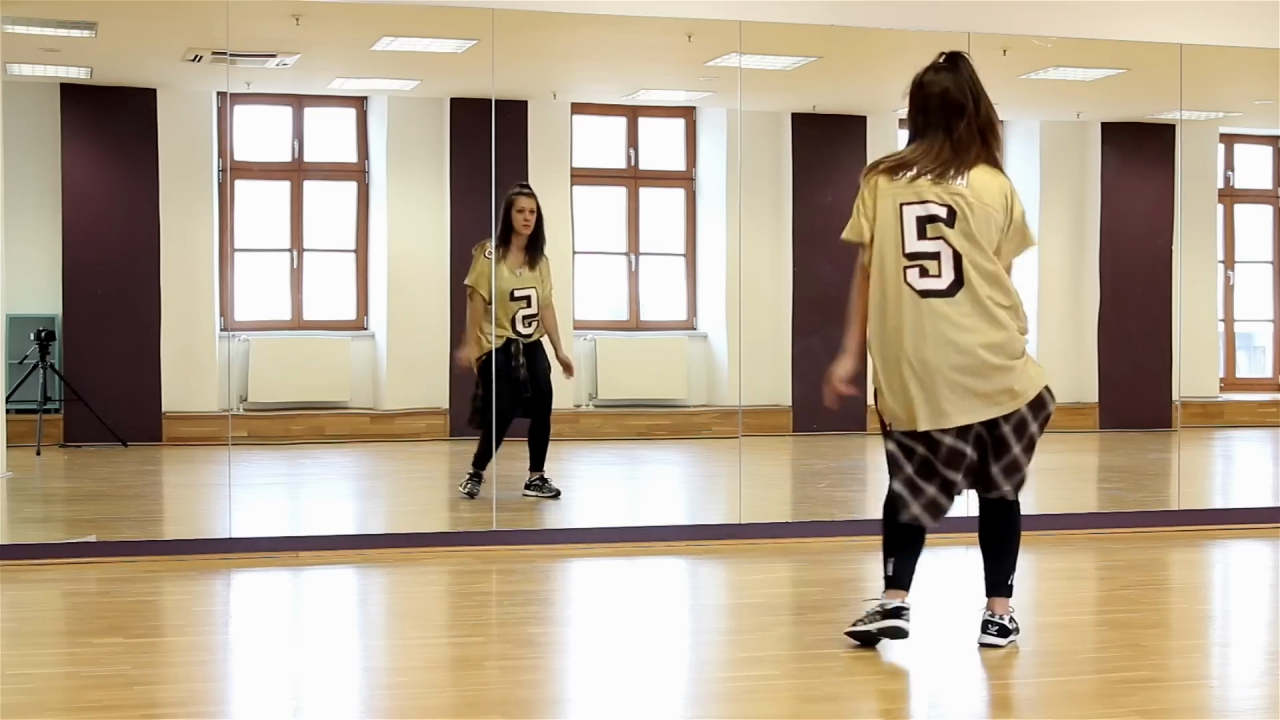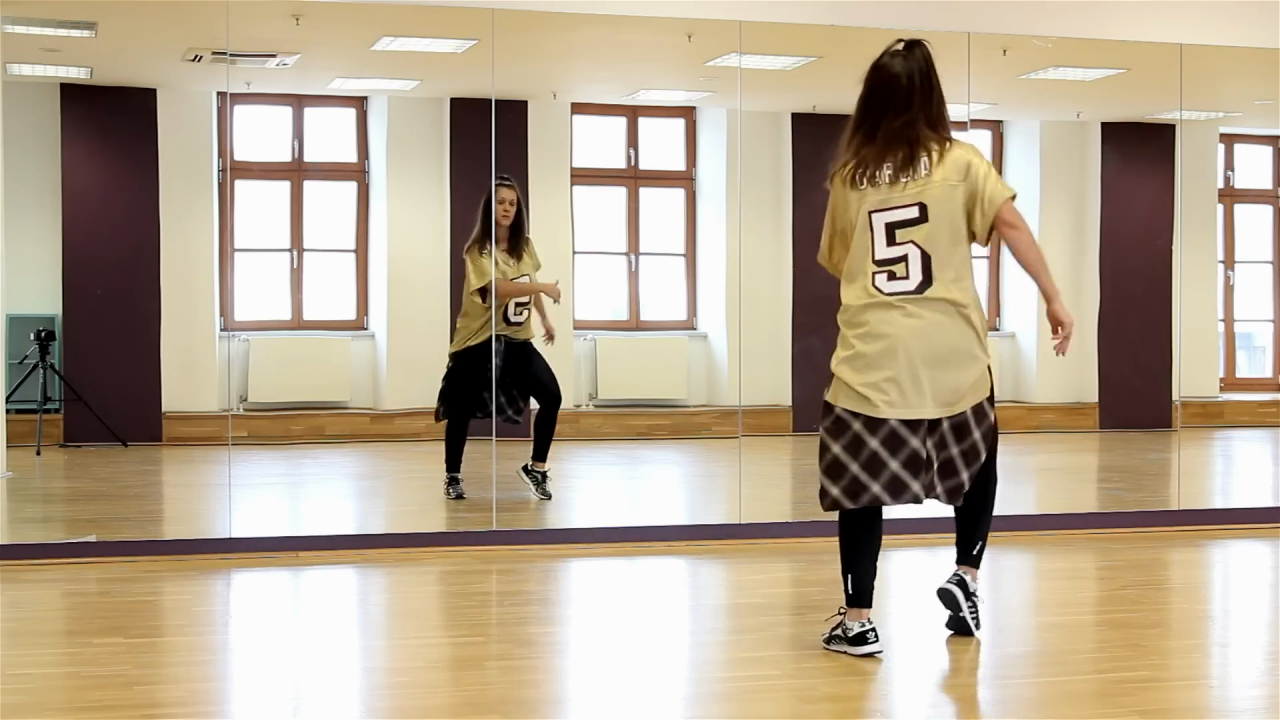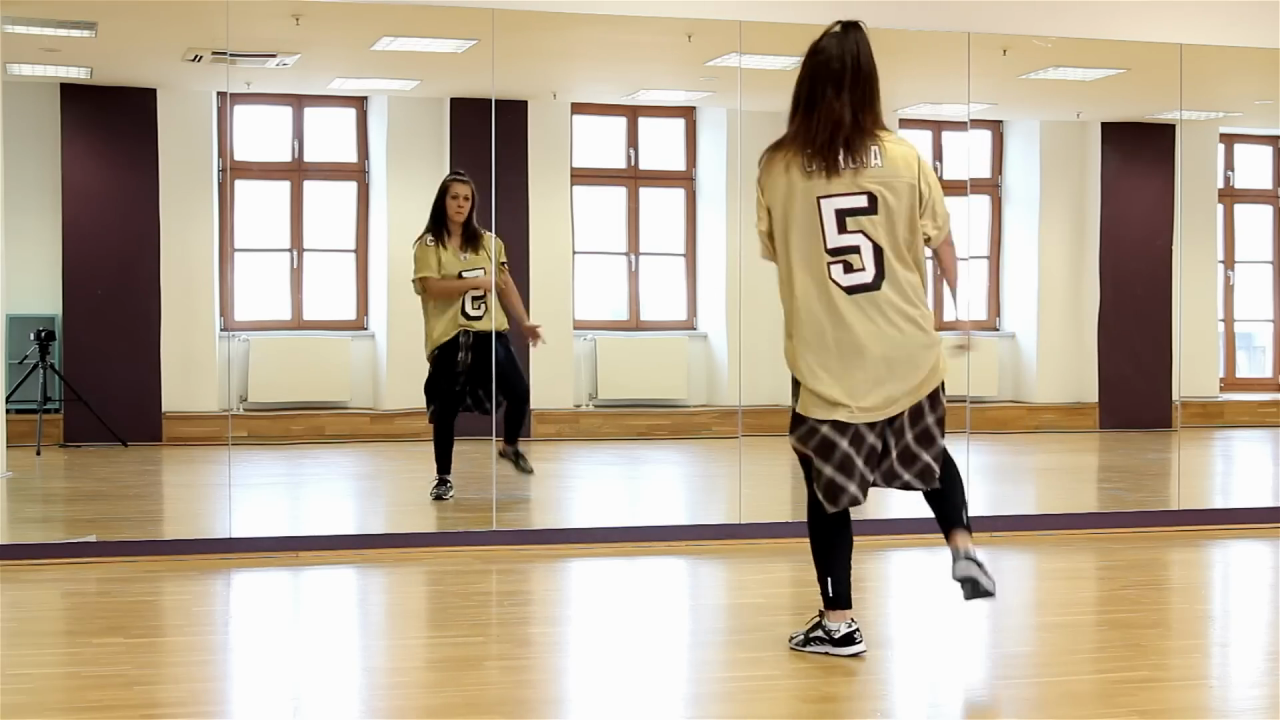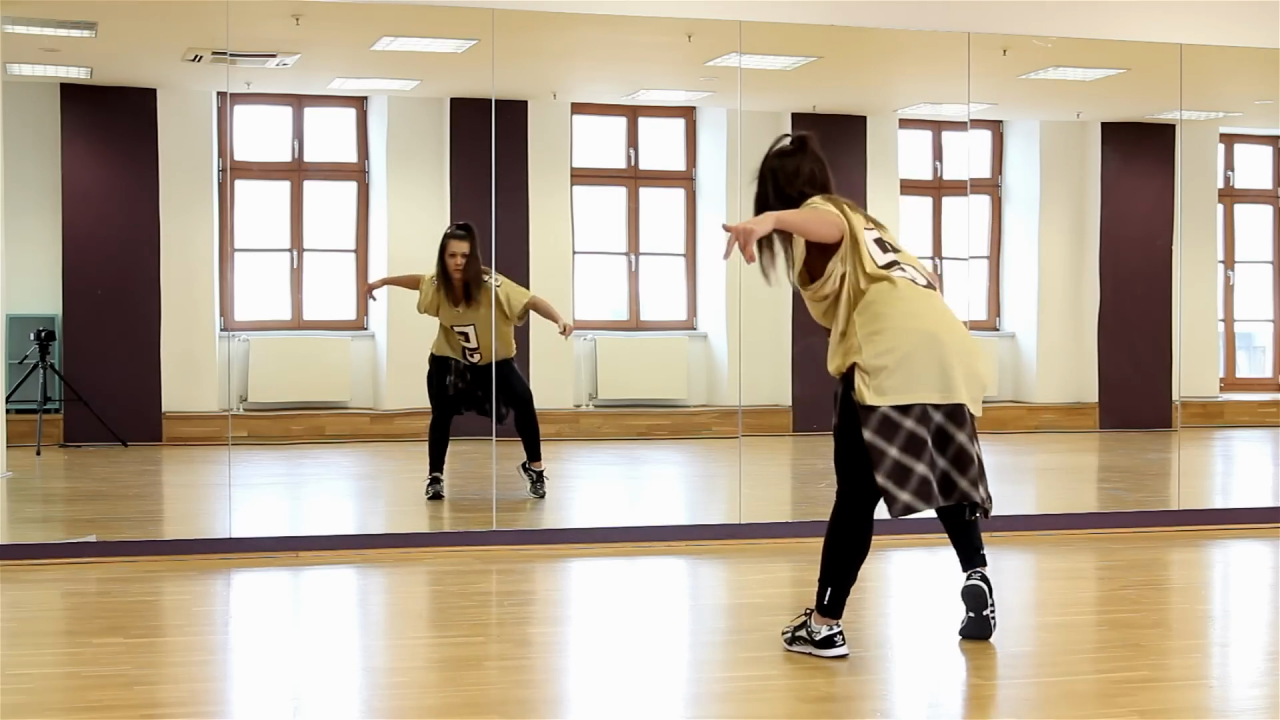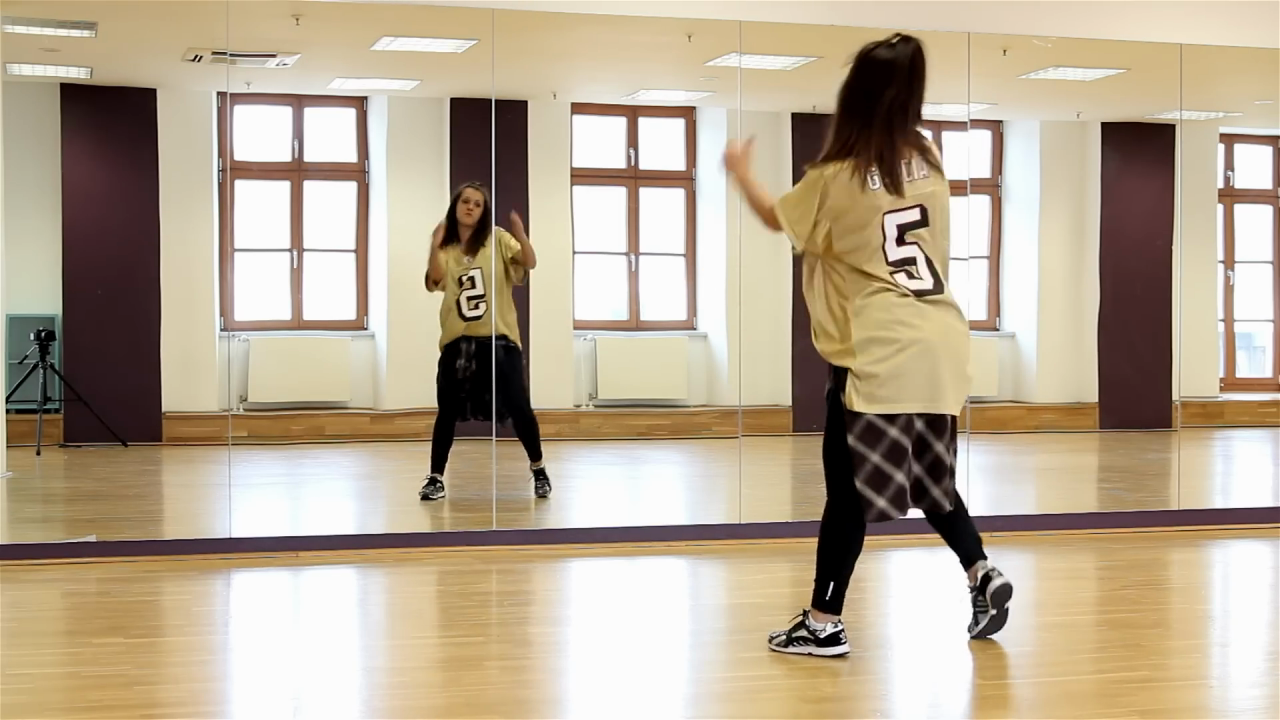
dt=1s
person 1, frame 1
left shoulder: (884, 176)
right shoulder: (995, 182)
left elbow: (866, 268)
right elbow: (1001, 267)
left wrist: (850, 352)
left hip: (908, 363)
right hip: (987, 362)
left knee: (913, 480)
right knee: (997, 485)
left ankle: (893, 599)
right ankle: (999, 611)
person 1, frame 2
left shoulder: (848, 174)
right shoulder: (960, 162)
left elbow: (835, 262)
right elbow: (1010, 224)
right wrist: (1054, 301)
left hip: (870, 360)
right hip: (950, 357)
left knee: (854, 484)
right knee: (974, 464)
left ankle: (857, 618)
right ankle: (965, 574)
person 1, frame 3
left shoulder: (782, 165)
right shoulder: (901, 156)
left elbow: (772, 249)
right elbow: (941, 240)
right wrist: (957, 296)
left hip: (827, 357)
right hip: (906, 350)
left knee: (829, 483)
right knee: (930, 450)
left ankle: (837, 621)
right ankle: (965, 550)
person 1, frame 4
left shoulder: (813, 214)
right shoulder: (857, 217)
left elbow: (834, 231)
right elbow: (922, 276)
left wrist: (771, 221)
left hip: (892, 359)
right hip: (947, 350)
left knee: (857, 495)
right knee: (942, 478)
left ankle: (824, 624)
right ankle: (977, 575)
person 1, frame 5
left shoulder: (841, 177)
right shoulder: (929, 162)
left elbow: (779, 216)
left wrist: (739, 172)
left hip: (885, 357)
right hip: (939, 348)
left knee: (844, 486)
right knee: (930, 475)
left ankle: (823, 622)
right ankle: (983, 580)
person 2, frame 1
left shoulder: (538, 258)
right shoulder: (491, 252)
left elbow: (547, 304)
right elbow: (475, 297)
left wrist: (560, 352)
right wrist: (470, 342)
left hip: (531, 347)
right hip: (496, 347)
left knee: (541, 409)
right knee: (503, 412)
left ankle: (536, 478)
right ankle: (475, 473)
person 2, frame 2
left shoulder: (523, 244)
right shoulder: (479, 247)
right elbow: (497, 289)
left wrist: (546, 319)
right wrist: (543, 290)
left hip: (518, 340)
right hip: (478, 341)
left knee: (551, 396)
right knee: (459, 409)
left ankle: (536, 469)
right ankle: (452, 477)
person 2, frame 3
left shoulder: (485, 240)
right shoulder: (429, 244)
left elbow: (505, 282)
right elbow: (429, 287)
left wrist: (524, 322)
right wrist: (475, 282)
left hip: (491, 332)
right hip: (449, 337)
left knee: (519, 393)
right knee: (445, 409)
left ankle: (510, 445)
right ankle: (443, 479)
person 2, frame 4
left shoulder: (489, 285)
right shoulder: (439, 283)
left elbow: (530, 301)
right elbow: (420, 282)
left wrist: (559, 320)
right wrist: (383, 281)
left hip: (494, 358)
right hip: (450, 357)
left knee: (522, 401)
right knee: (442, 412)
left ankle: (534, 468)
right ankle: (435, 477)
person 2, frame 5
left shoulder: (496, 238)
right shoulder: (446, 251)
left elbow: (528, 262)
right elbow: (435, 279)
left wrist: (520, 229)
right wrist: (433, 247)
left hip: (500, 339)
right hip: (459, 341)
left knee: (517, 406)
right knee: (447, 408)
left ankle: (537, 468)
right ankle: (436, 477)
